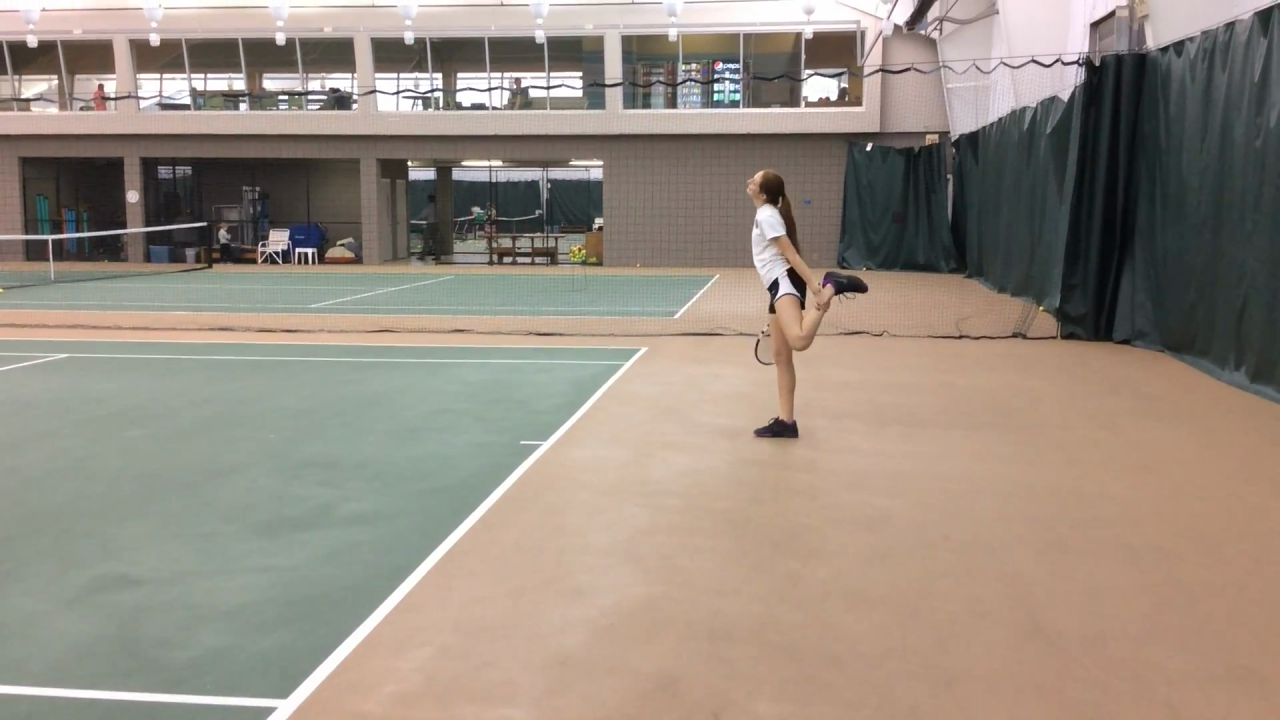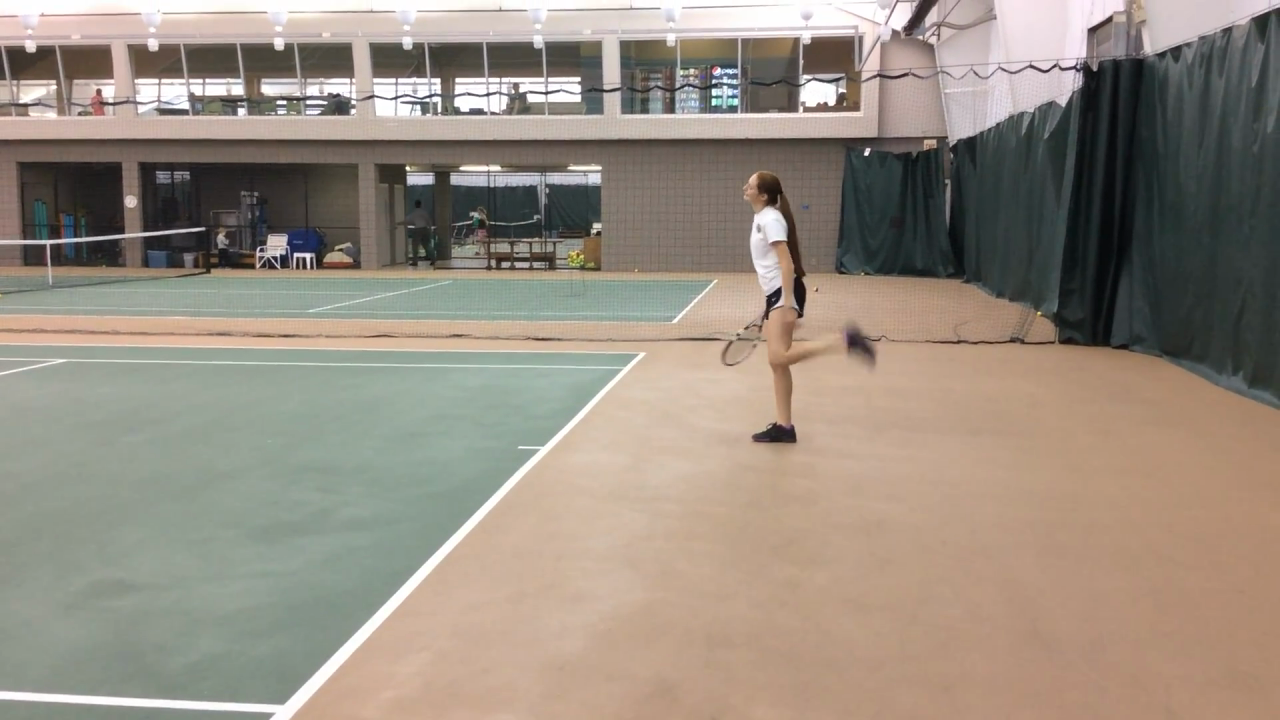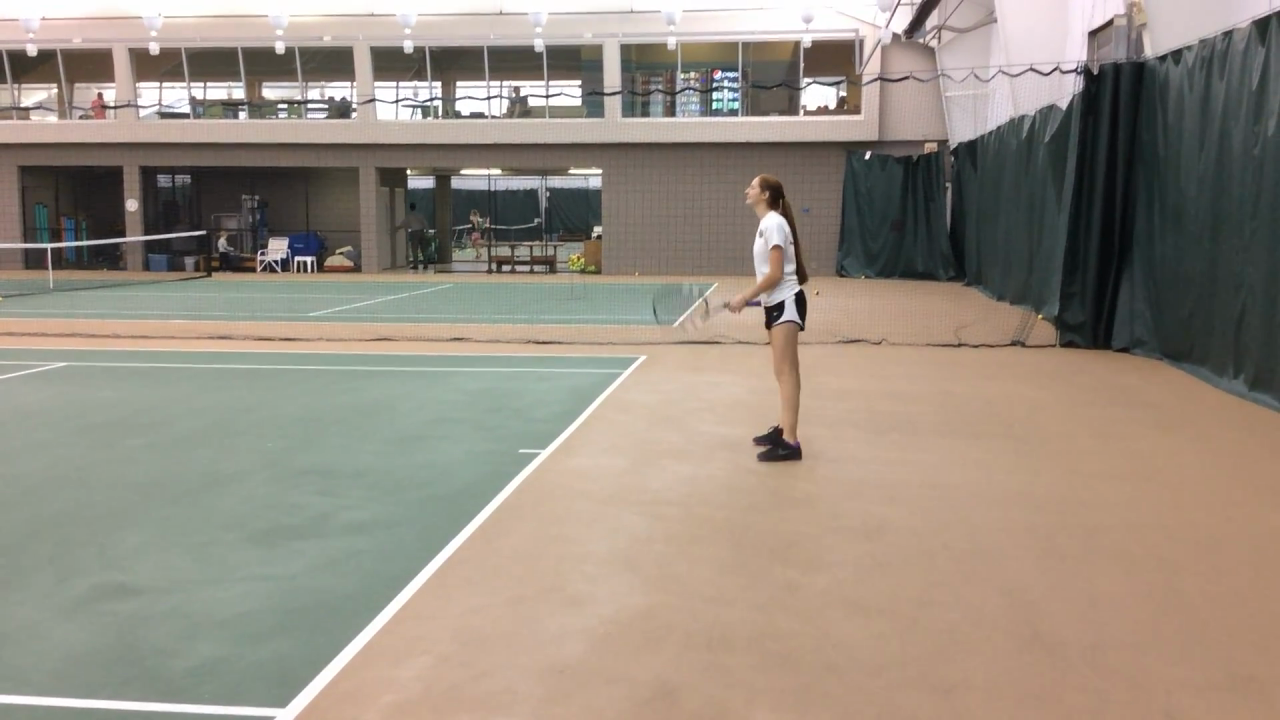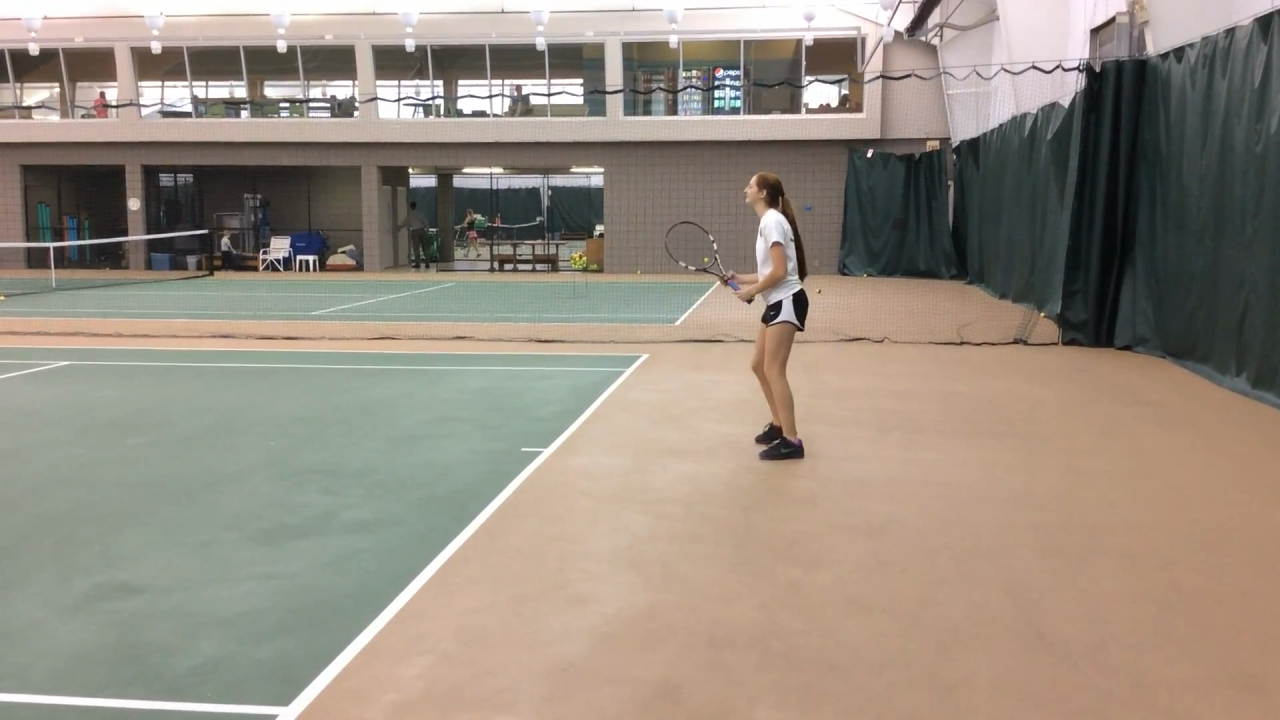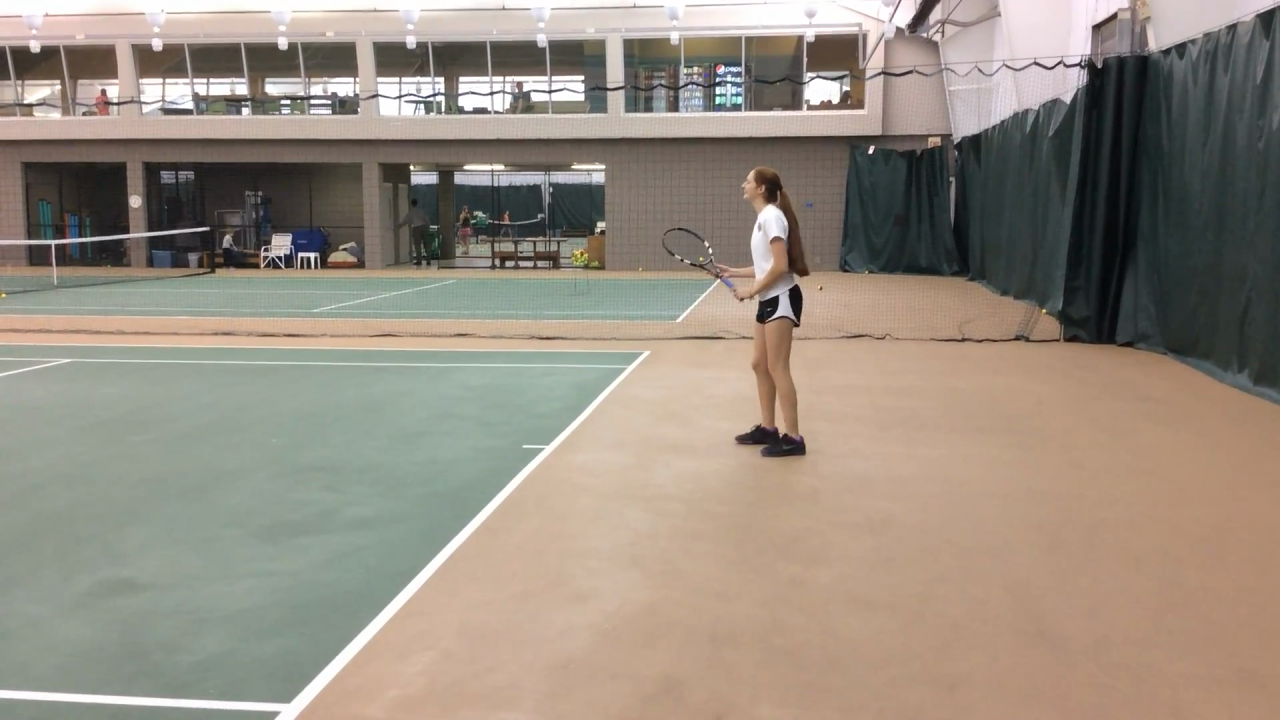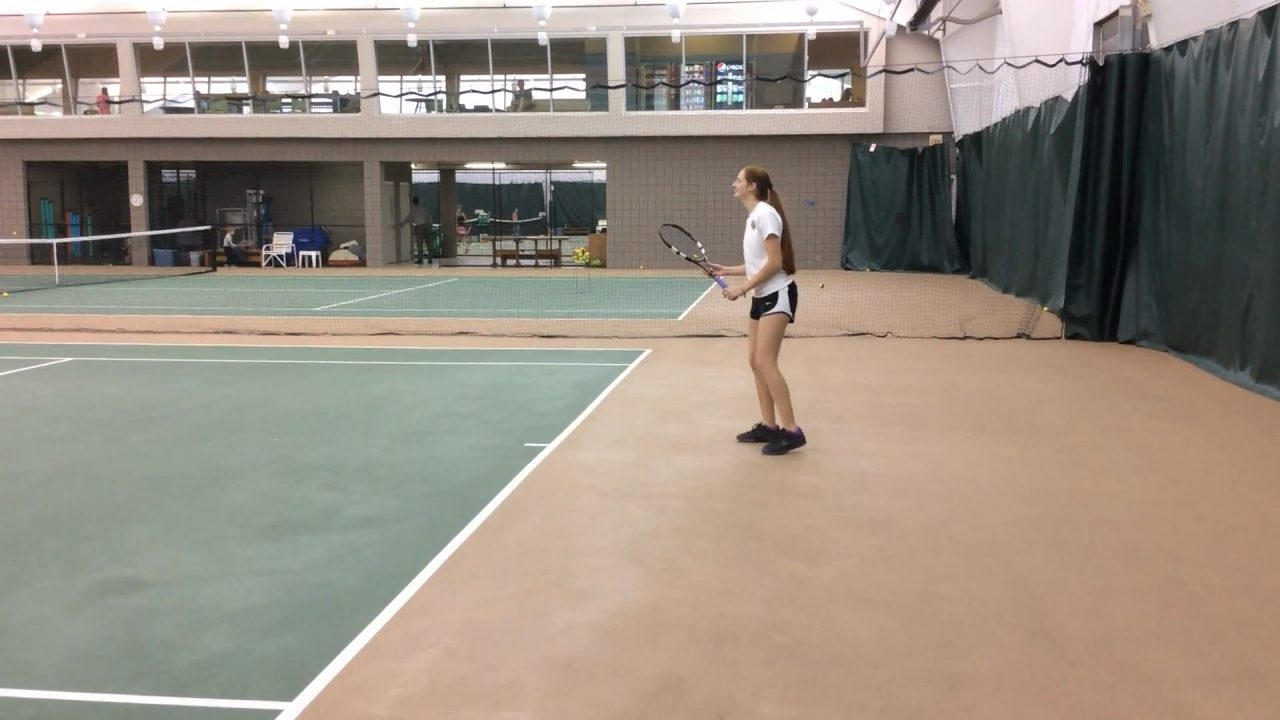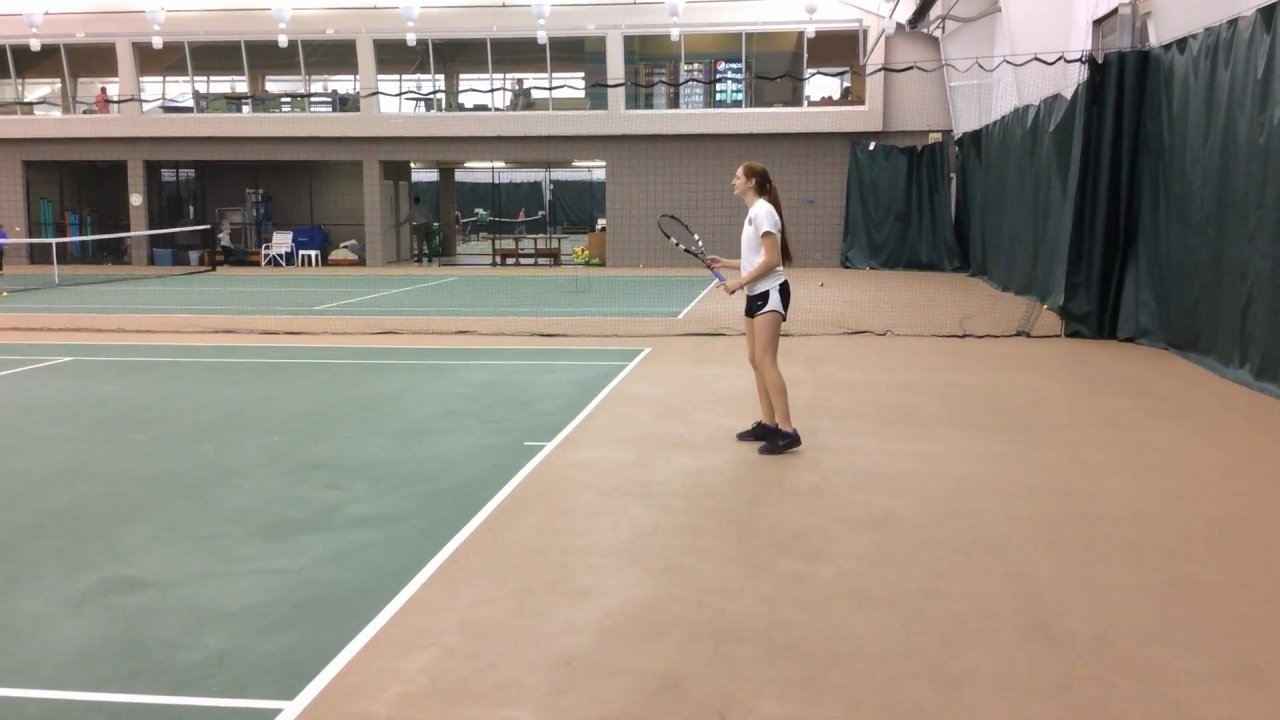
dt=0.3s
person 1, frame 1
left shoulder: (766, 215)
right shoulder: (766, 213)
left elbow: (792, 255)
left wrist: (815, 289)
left hip: (784, 282)
right hip: (778, 285)
left knee: (799, 340)
right knee: (781, 355)
left ankle: (831, 287)
right ankle: (786, 421)
person 1, frame 2
left shoulder: (771, 219)
right shoulder: (761, 217)
left elbow: (787, 265)
left wrist: (785, 309)
left hip: (785, 293)
right hip: (775, 294)
left knee: (779, 356)
right knee: (777, 362)
left ankle: (846, 340)
right ankle: (783, 427)
person 1, frame 3
left shoulder: (773, 223)
right shoulder: (767, 223)
left elbow: (775, 274)
left wrist: (744, 298)
right wrist: (749, 298)
left hip: (786, 303)
right hip: (776, 303)
left knee: (784, 372)
right knee: (786, 371)
left ankle: (790, 442)
right ankle: (784, 430)
person 1, frame 4
left shoulder: (772, 221)
right shoulder: (768, 221)
left elbow: (779, 272)
left wrist: (751, 291)
right wrist: (742, 279)
left hip: (786, 302)
right hip: (776, 303)
left knee: (773, 371)
right knee: (759, 366)
left ankle: (791, 441)
right ankle: (778, 424)
person 1, frame 5
left shoulder: (771, 216)
right shoulder: (764, 217)
left elbow: (780, 266)
left wrist: (751, 290)
right wrist: (733, 272)
left hip: (781, 299)
right hip: (769, 300)
left knee: (777, 368)
right knee: (759, 365)
left ankle: (793, 439)
right ankle: (767, 428)
person 1, frame 6
left shoulder: (765, 214)
right shoulder: (753, 216)
left elbow: (774, 263)
left wrist: (742, 288)
right wrist: (726, 270)
left hip: (777, 295)
right hip: (762, 297)
left knee: (765, 362)
right knee: (756, 362)
left ankle: (792, 430)
right ankle: (769, 426)
person 1, frame 7
left shoulder: (763, 211)
right shoulder: (753, 212)
left elbow: (771, 260)
left wrist: (739, 282)
right wrist: (725, 263)
left hip: (770, 293)
right hip: (756, 294)
left knee: (765, 362)
right knee: (756, 361)
left ankle: (787, 432)
right ankle: (768, 424)
